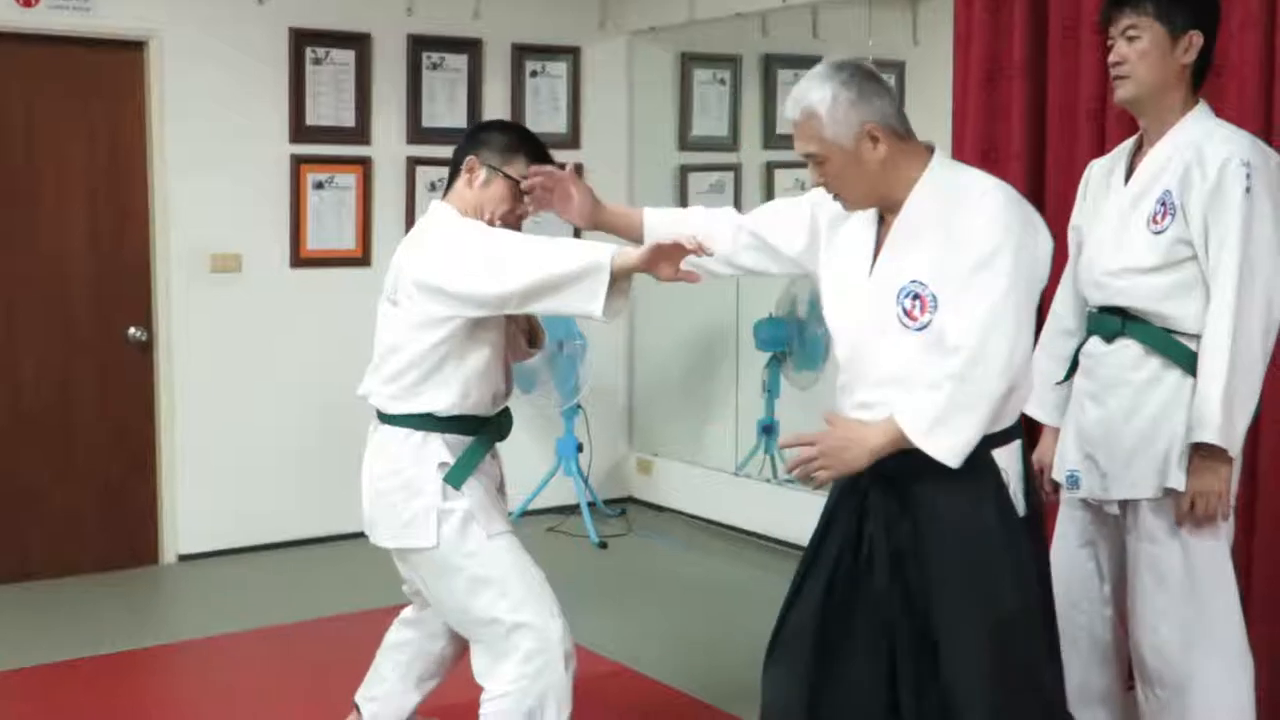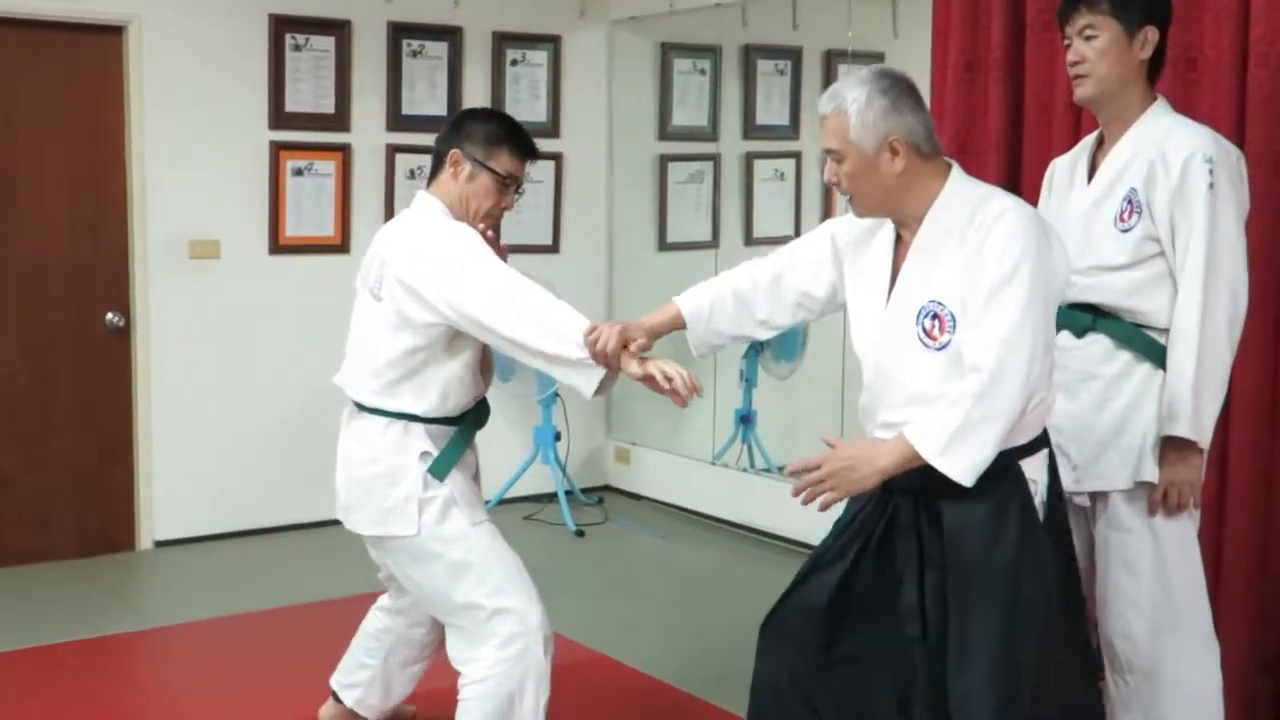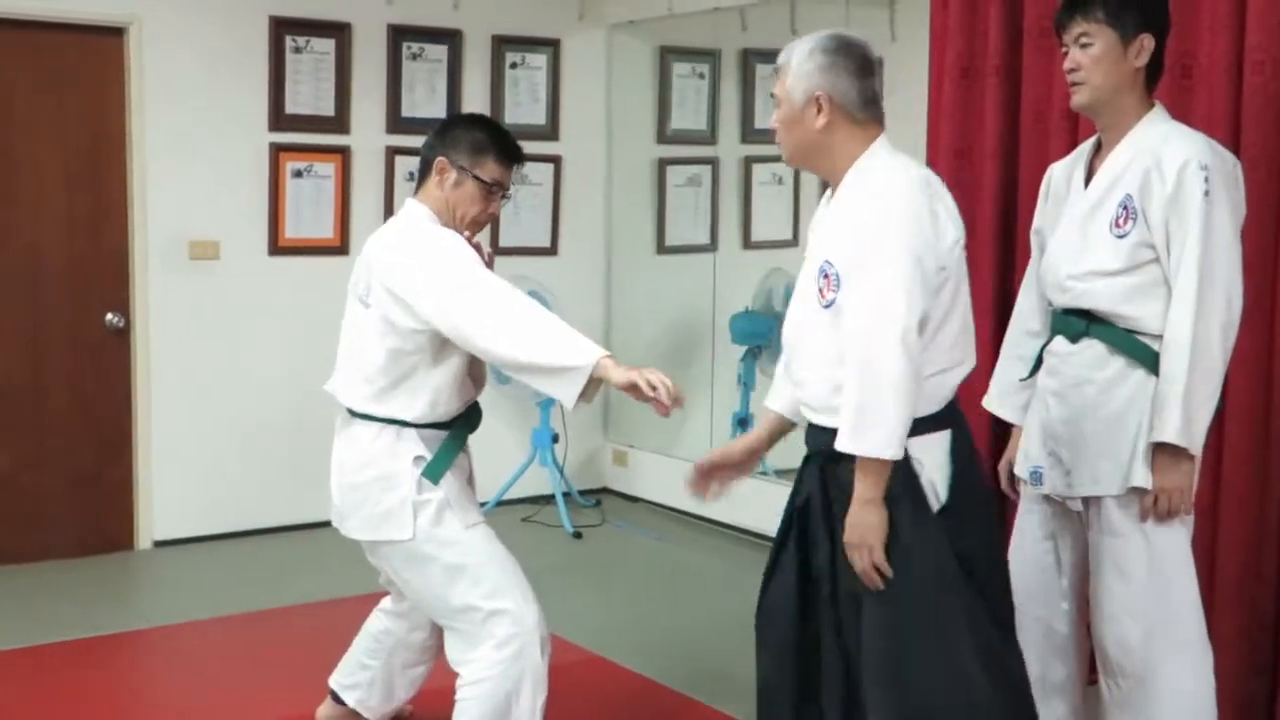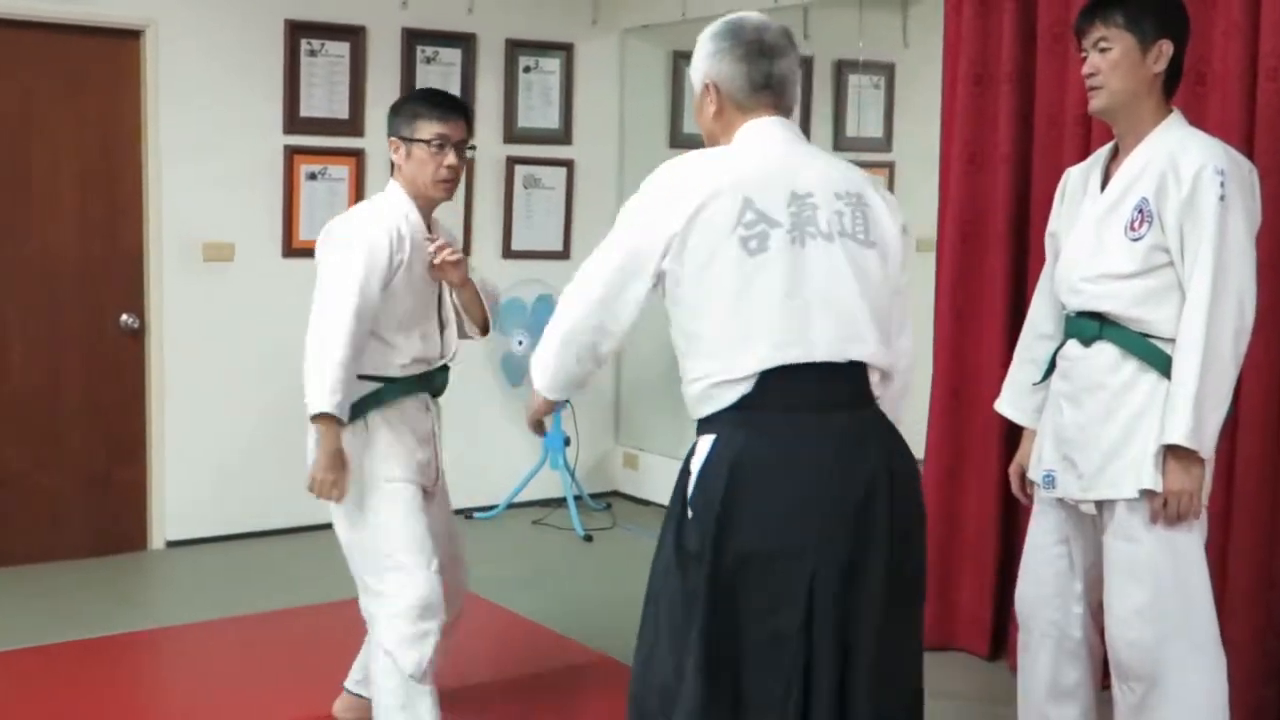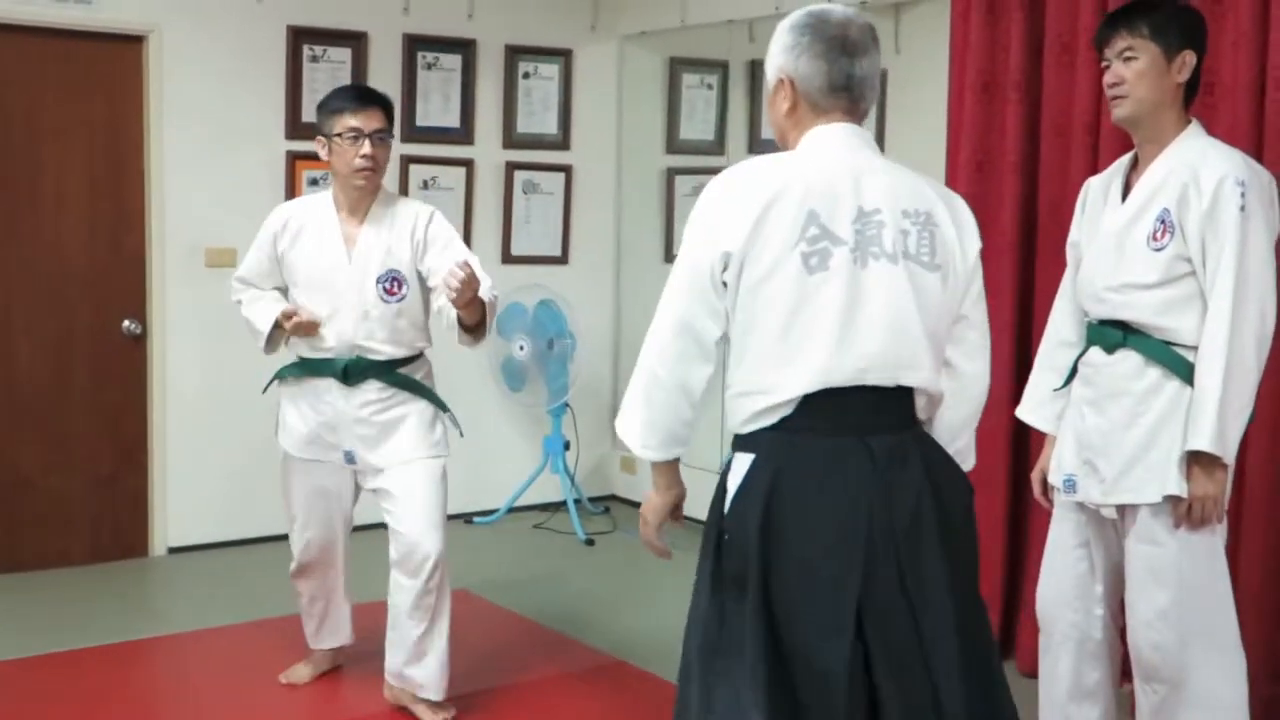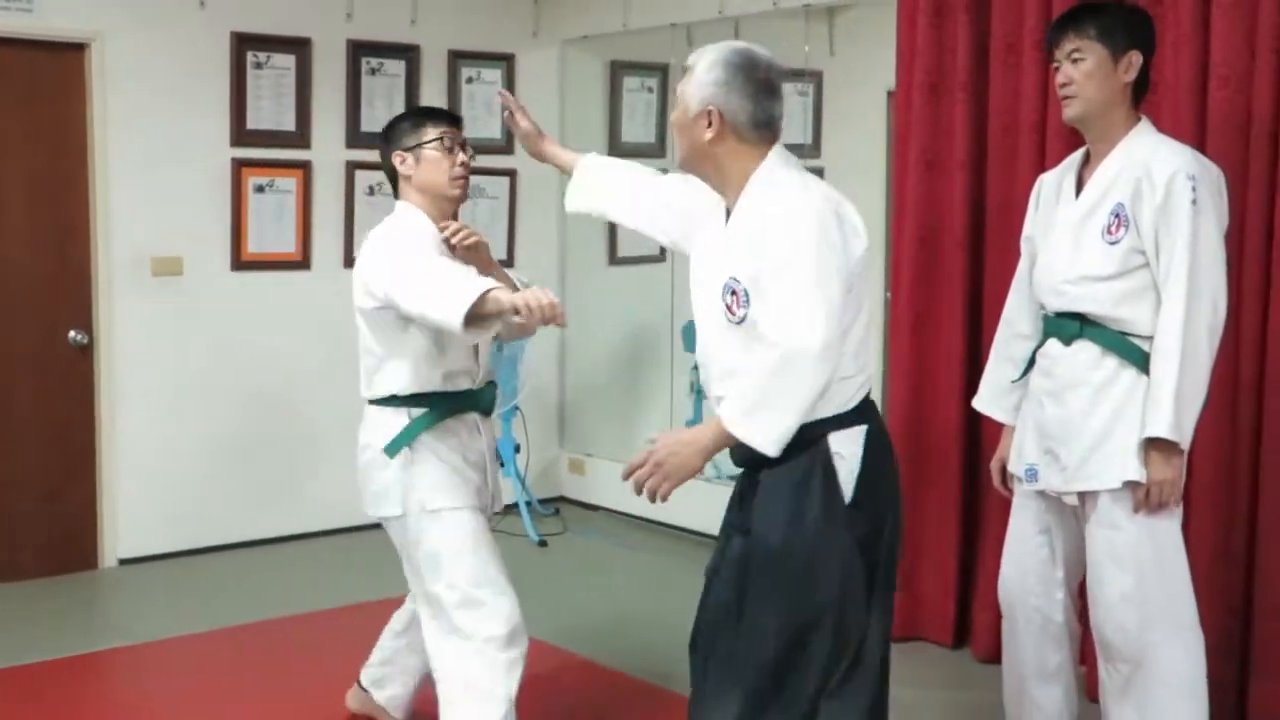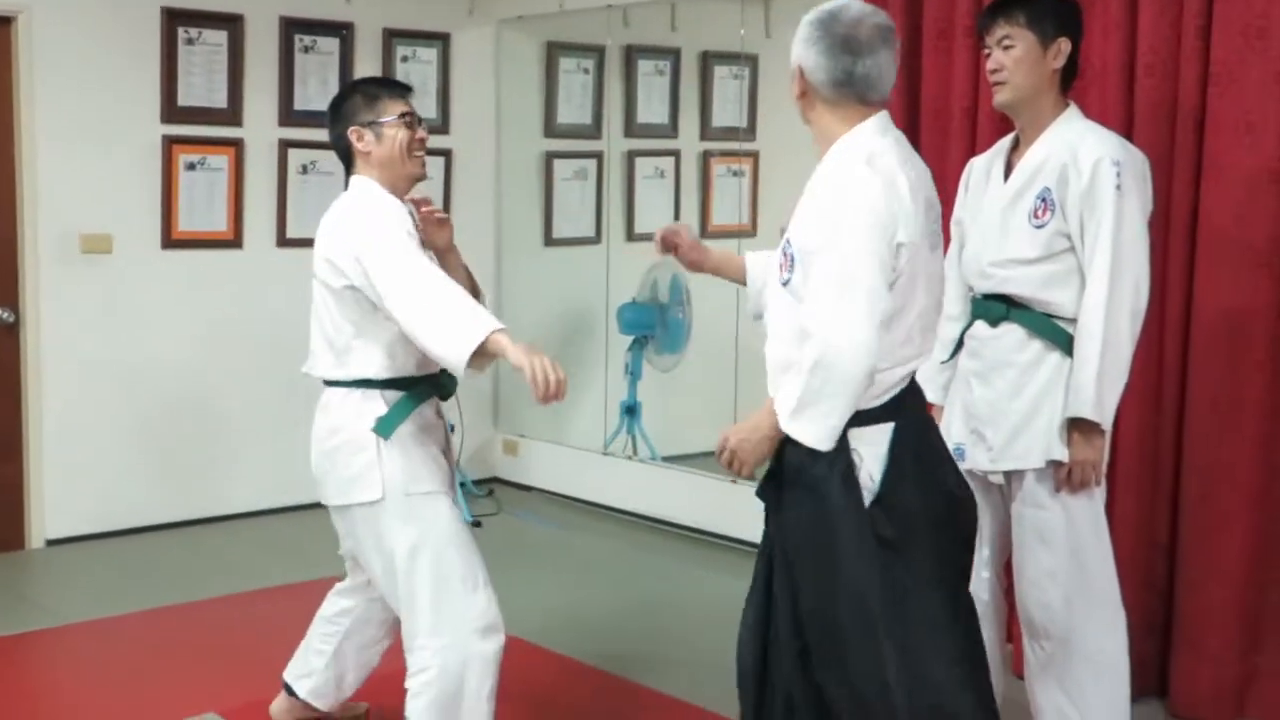
dt=0.7s
person 1, frame 1
right shoulder: (1102, 173)
left wrist: (1215, 446)
right wrist: (1051, 421)
left hip: (1171, 415)
right hip: (1094, 409)
left knee: (1180, 628)
right knee: (1074, 614)
person 1, frame 2
left shoulder: (1191, 155)
right shoulder: (1064, 169)
left elbow: (1212, 300)
left wrist: (1185, 436)
left hip: (1139, 405)
right hip: (1060, 401)
left knee: (1149, 617)
person 1, frame 3
left shoulder: (1188, 162)
right shoulder: (1063, 174)
left elbow: (1205, 307)
left wrist: (1177, 443)
right wrist: (1018, 420)
left hip: (1134, 410)
right hip: (1058, 406)
left knee: (1142, 621)
right knee: (1035, 604)
person 1, frame 4
left shoulder: (1204, 167)
right shoulder: (1080, 179)
left elbow: (1218, 310)
left wrist: (1186, 445)
right wrist: (1031, 424)
left hip: (1147, 419)
right hip: (1073, 415)
left knee: (1153, 629)
right knee: (1047, 611)
person 1, frame 5
right shoulder: (1100, 190)
left wrist: (1210, 453)
right wrist: (1051, 431)
left hip: (1169, 426)
right hip: (1092, 423)
left knee: (1176, 631)
right knee: (1067, 613)
person 1, frame 6
left shoulder: (1175, 173)
right shoulder: (1052, 185)
left elbow: (1192, 309)
left wrist: (1167, 438)
right wrist: (1009, 421)
left hip: (1123, 413)
right hip: (1050, 409)
left knee: (1137, 613)
right knee: (1029, 596)
person 1, frame 7
left shoulder: (1100, 159)
right shoulder: (981, 168)
left elbow: (1116, 294)
left wrist: (1089, 419)
right wrist: (936, 399)
left hip: (1050, 389)
right hip: (976, 388)
left knee: (1060, 591)
right knee: (960, 575)
person 2, frame 1
left shoulder: (989, 215)
right shoulder: (836, 214)
left elbow: (984, 367)
right elbow: (731, 236)
left wrist: (874, 438)
right wrist: (600, 215)
left hip: (965, 491)
right hip: (881, 486)
right knee: (821, 664)
person 2, frame 2
left shoulder: (1006, 231)
right shoulder: (859, 234)
left elbow: (997, 386)
right elbow: (767, 287)
left wrist: (882, 458)
right wrist: (645, 327)
left hip: (992, 503)
right hip: (901, 496)
right knee: (807, 647)
person 2, frame 3
left shoulder: (891, 201)
right shoulder: (849, 198)
left elbow: (881, 356)
left wrist: (867, 497)
right wrist: (756, 439)
left hip: (904, 472)
right hip: (855, 464)
right knee: (800, 641)
person 2, frame 4
left shoulder: (687, 185)
right shoulder: (862, 192)
left elbow: (598, 301)
right elbow: (891, 346)
left wrist: (550, 388)
left hip: (753, 461)
right hip: (861, 452)
person 2, frame 5
left shoulder: (745, 192)
right shoulder: (941, 208)
left elbow: (679, 344)
right elbow: (966, 368)
left wrist: (664, 473)
left hip: (788, 481)
right hip: (906, 479)
person 2, frame 6
left shoulder: (795, 210)
right shoulder: (721, 203)
left elbow: (804, 352)
right elbow: (644, 191)
left wrist: (704, 440)
right wrist: (548, 150)
left hip: (823, 466)
right hip: (783, 466)
right knee: (753, 656)
person 2, frame 7
left shoulder: (857, 182)
right shoulder: (886, 165)
left elbow: (842, 343)
left wrist: (768, 429)
right wrist: (711, 259)
left hip: (858, 457)
right hip: (845, 449)
right knee: (797, 633)
person 3, frame 1
left shoulder: (453, 249)
right shoulder: (445, 245)
left elbow: (523, 343)
right elbow: (530, 265)
left wrist: (519, 312)
right wrist: (630, 259)
left hip: (429, 468)
right hip: (433, 477)
left knee: (443, 607)
right knee: (533, 639)
person 3, frame 2
left shoulder: (413, 235)
right shoulder: (435, 244)
left elbow: (486, 316)
right elbow: (516, 311)
left wrist: (487, 264)
right wrist: (625, 357)
left hip: (394, 456)
right hip: (408, 467)
left knee: (419, 595)
right knee: (511, 626)
person 3, frame 3
left shoulder: (406, 243)
right shoulder: (421, 250)
left elbow: (468, 330)
right elbow: (501, 322)
left wrist: (475, 279)
right wrist: (611, 368)
left hip: (395, 463)
right hip: (402, 472)
left knee: (424, 598)
right knee: (509, 627)
person 3, frame 4
left shoulder: (435, 232)
right shoulder: (369, 228)
left elbow: (478, 327)
right elbow: (333, 330)
left wrist: (461, 282)
right wrist: (327, 439)
left hip: (412, 419)
right hip: (368, 425)
left knee: (440, 580)
right knee: (409, 594)
person 3, frame 5
left shoulder: (419, 221)
right shoulder: (288, 224)
left elbow: (472, 307)
right elbow: (248, 288)
left wrist: (470, 302)
right wrist: (280, 321)
left hip: (400, 404)
right hip: (317, 403)
left knee: (422, 546)
right knee: (315, 544)
right ankle: (326, 644)
person 3, frame 6
left shoulder: (453, 246)
right shoulder: (398, 242)
left elbow: (522, 323)
right elbow: (430, 291)
left wrist: (486, 266)
right wrist: (508, 298)
left hip: (462, 439)
right hip: (416, 450)
left knee: (444, 599)
right knee: (486, 623)
person 3, frame 7
left shoulder: (390, 217)
right shoulder: (365, 219)
left elbow: (455, 302)
right elbow: (420, 299)
left wrist: (444, 248)
right wrist: (513, 348)
left hip: (384, 430)
right hip: (376, 435)
left knee: (378, 583)
right knee: (459, 618)
